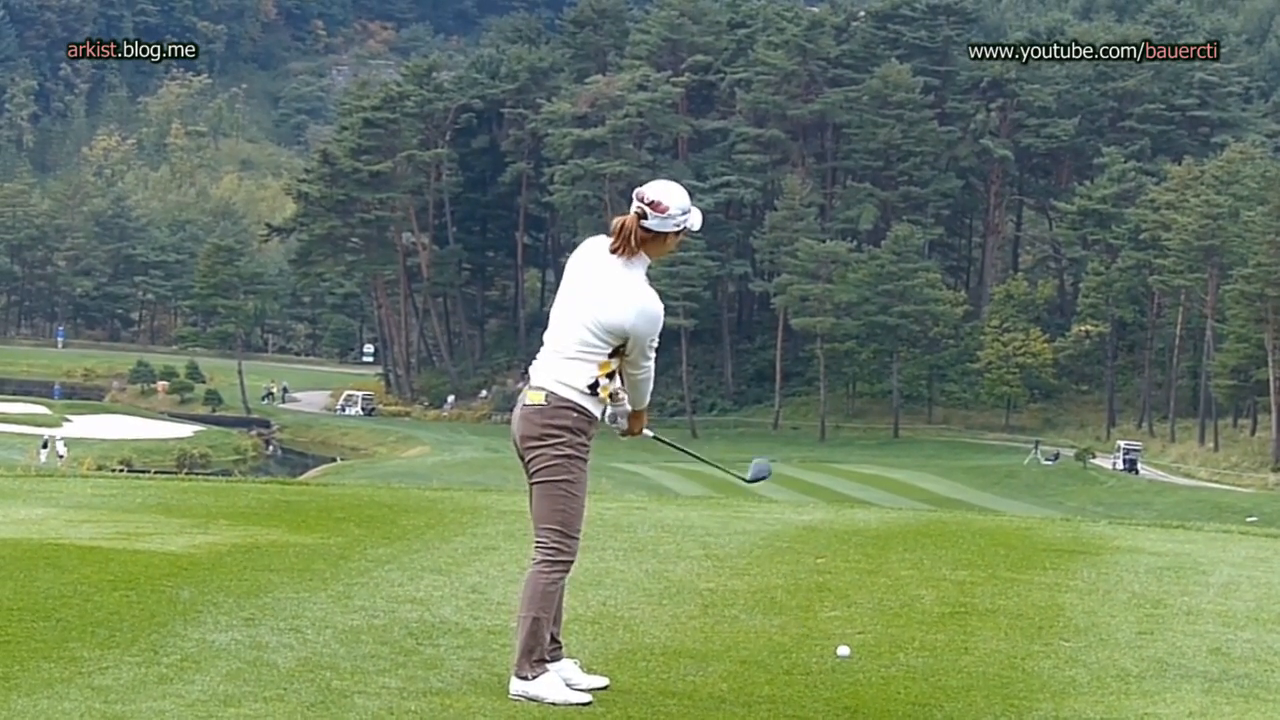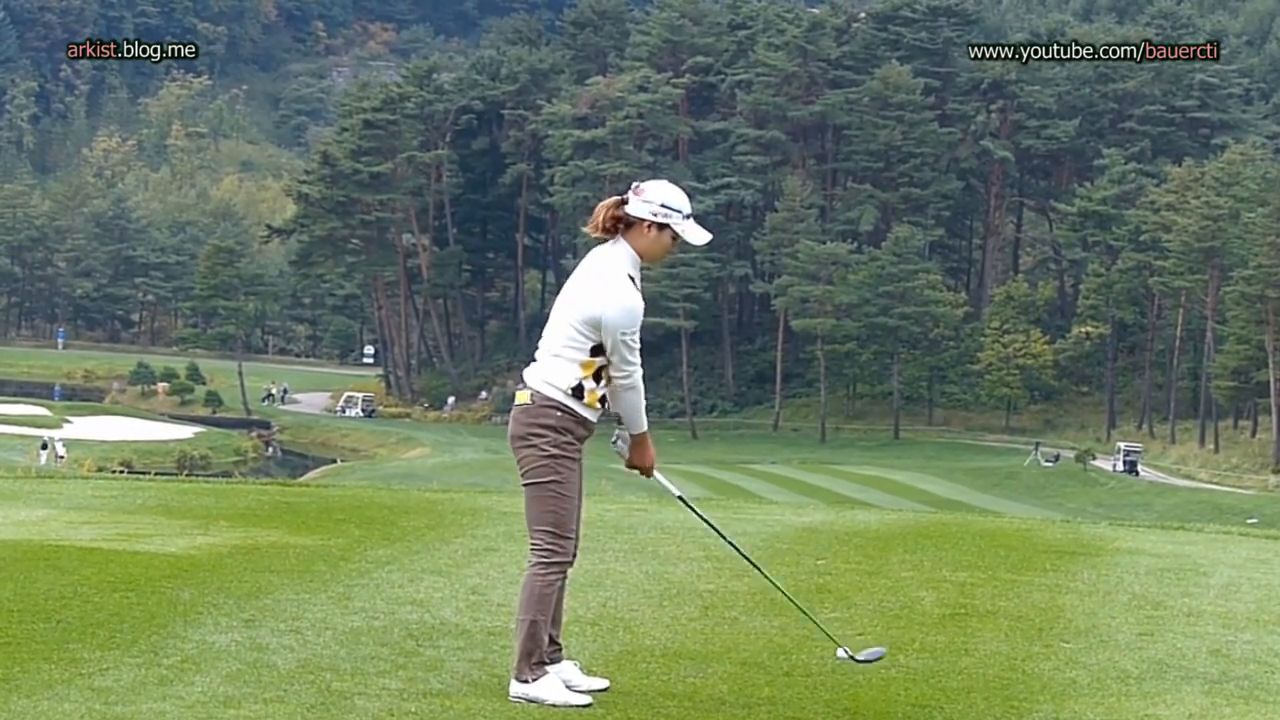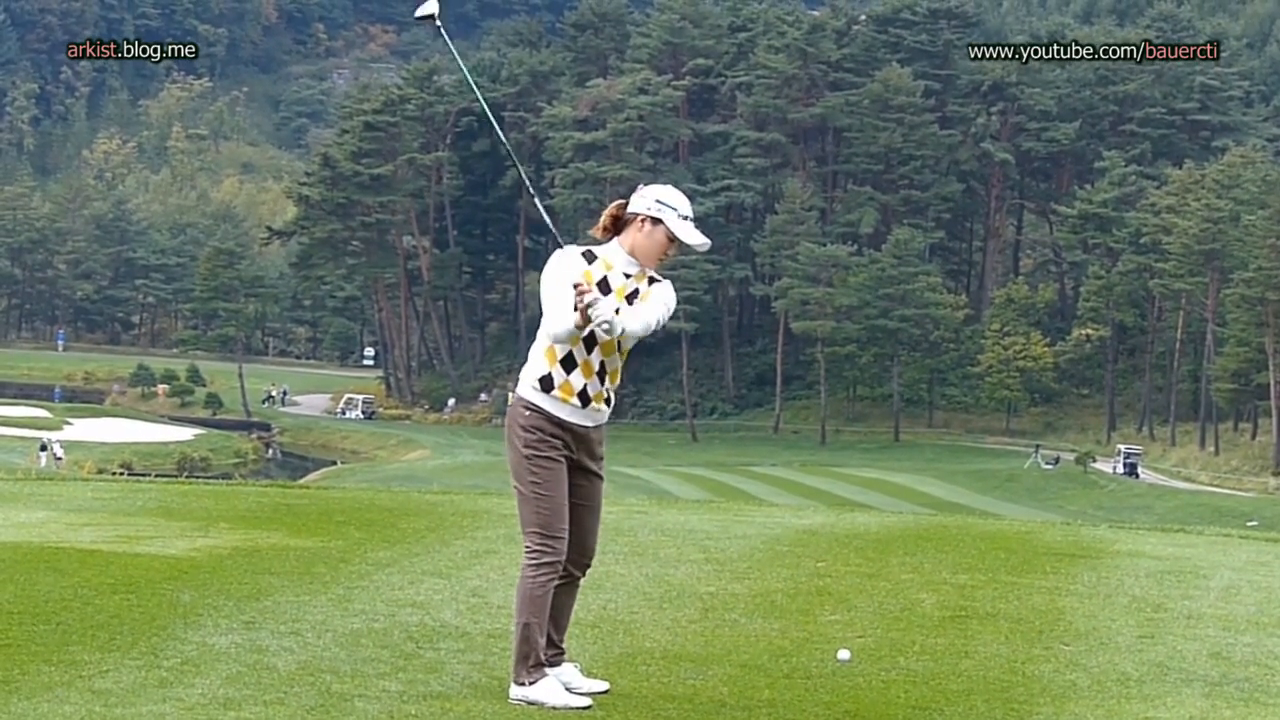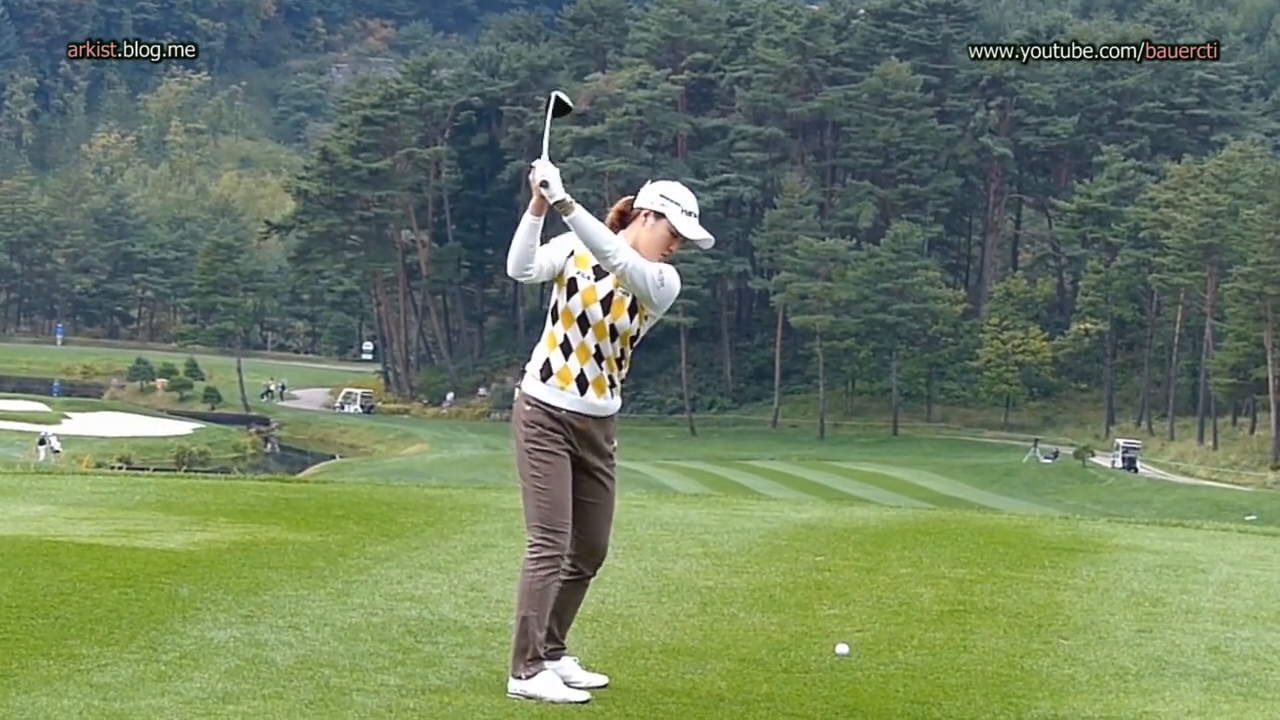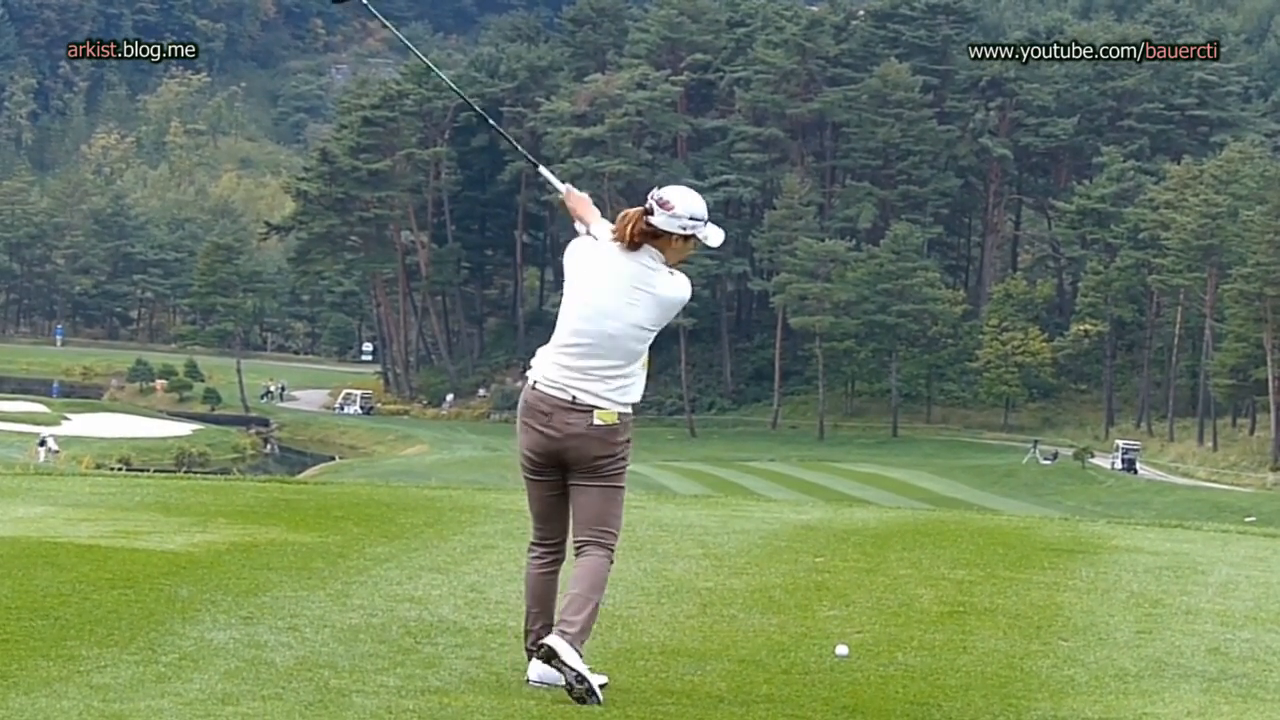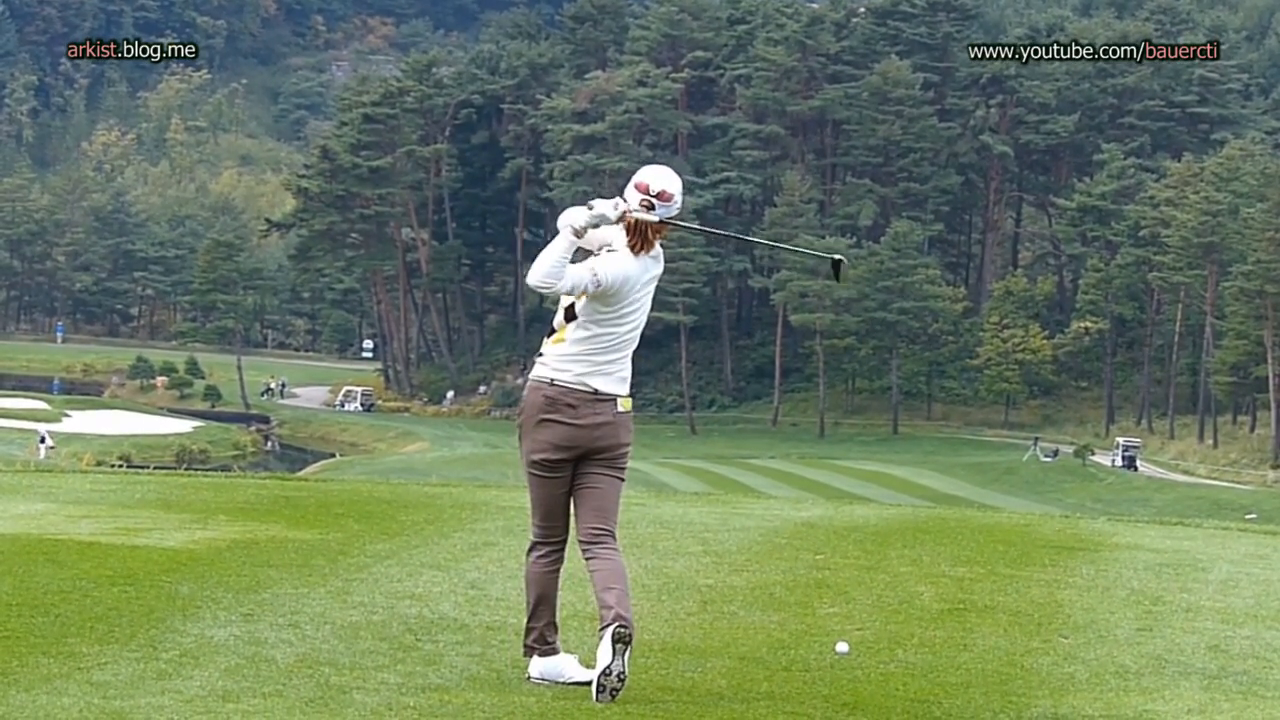
dt=0.5s
person 1, frame 1
left shoulder: (592, 251)
right shoulder: (642, 304)
right elbow: (638, 368)
left wrist: (617, 399)
right wrist: (638, 411)
left hip: (543, 408)
right hip: (562, 422)
left knee: (560, 548)
right knee: (556, 550)
left ankle: (550, 658)
right ankle: (528, 672)
person 1, frame 2
left shoulder: (608, 264)
right shoulder: (619, 291)
right elbow: (625, 372)
left wrist: (633, 430)
right wrist: (640, 436)
left hip: (561, 422)
right hip: (548, 421)
left knee: (562, 551)
right knee: (551, 550)
left ankle: (550, 660)
right ankle: (527, 675)
person 1, frame 3
left shoulder: (660, 293)
right shoulder: (571, 260)
left elbow: (634, 328)
right elbow: (559, 327)
left wrist: (605, 318)
right wrist: (578, 318)
left hip: (587, 431)
right hip: (539, 419)
left knee: (577, 556)
right knee: (546, 551)
left ankle: (552, 662)
right ankle: (527, 677)
person 1, frame 4
left shoulder: (664, 283)
right shoulder: (568, 244)
left elbow: (615, 264)
right elbow: (520, 269)
left wrist: (564, 203)
right wrist: (537, 205)
left hip: (596, 426)
right hip: (544, 413)
left knee: (589, 549)
right knee: (551, 543)
left ankle: (551, 653)
right ankle: (526, 670)
person 1, frame 5
left shoulder: (586, 254)
right shoulder: (674, 290)
left wrist: (589, 219)
right wrist: (597, 223)
left hip: (539, 409)
right hip: (600, 427)
left knee: (546, 542)
right knee: (596, 547)
left ankle: (543, 655)
right ankle: (567, 639)
person 1, frame 6
left shoulder: (616, 269)
right shoulder: (649, 257)
left elbow: (541, 280)
right elbow: (568, 223)
left wrist: (591, 220)
left hip: (552, 404)
right hip: (609, 414)
left knee: (548, 538)
right knee: (599, 537)
left ankle: (543, 653)
right ankle: (616, 626)
